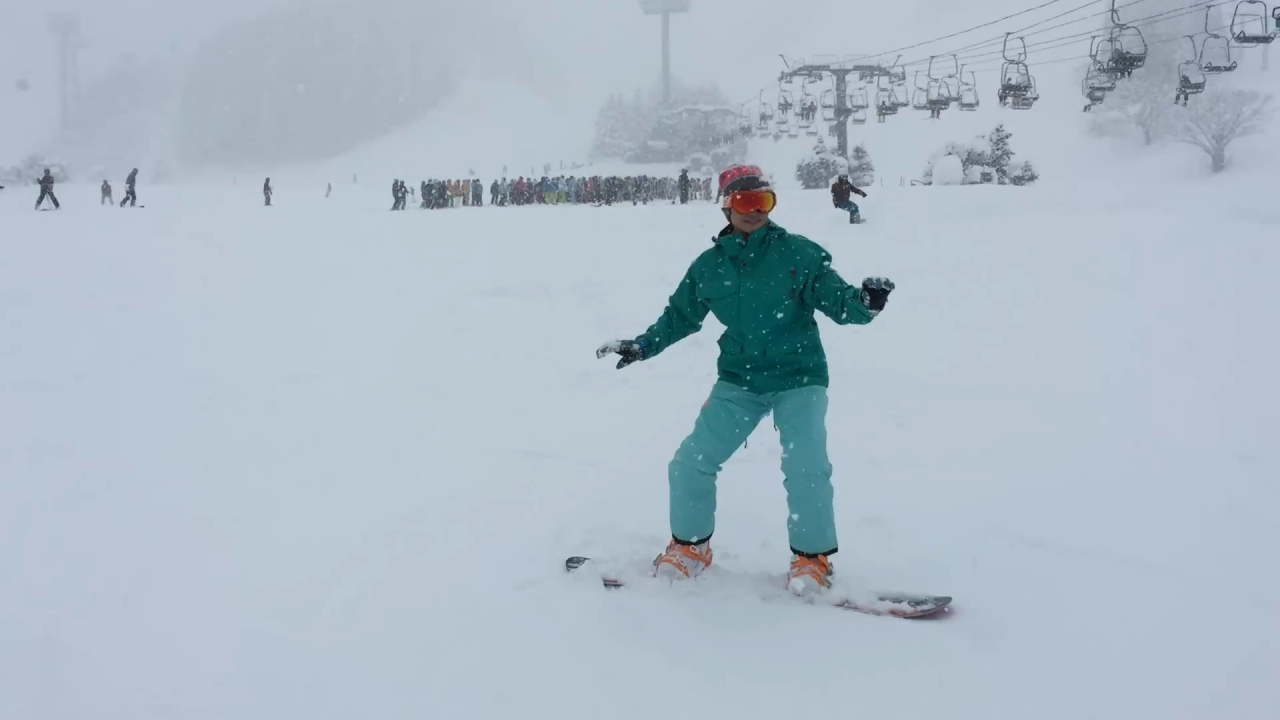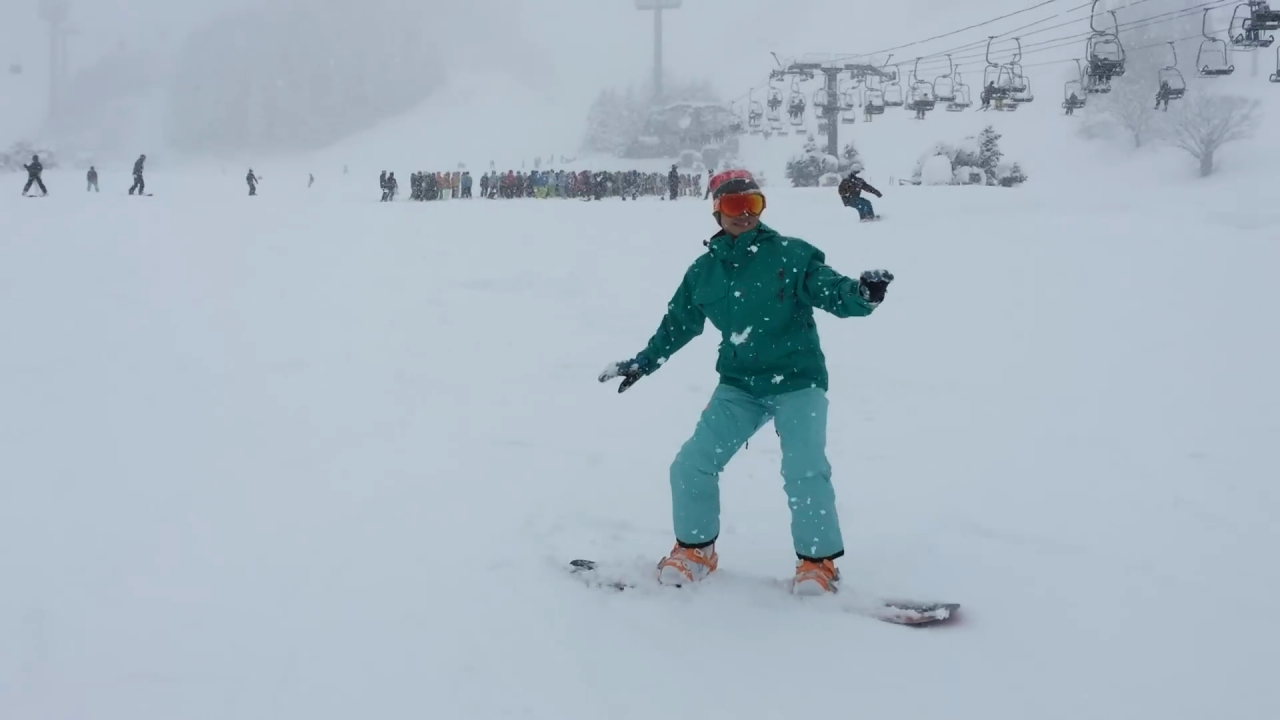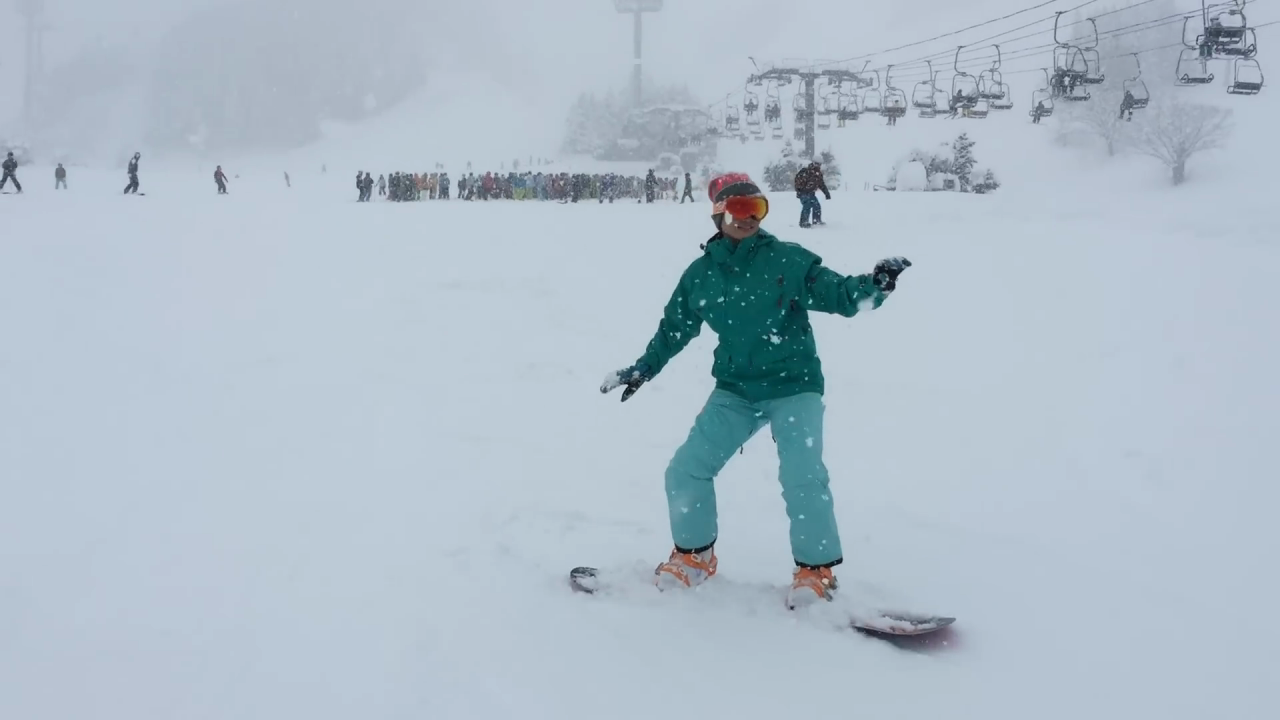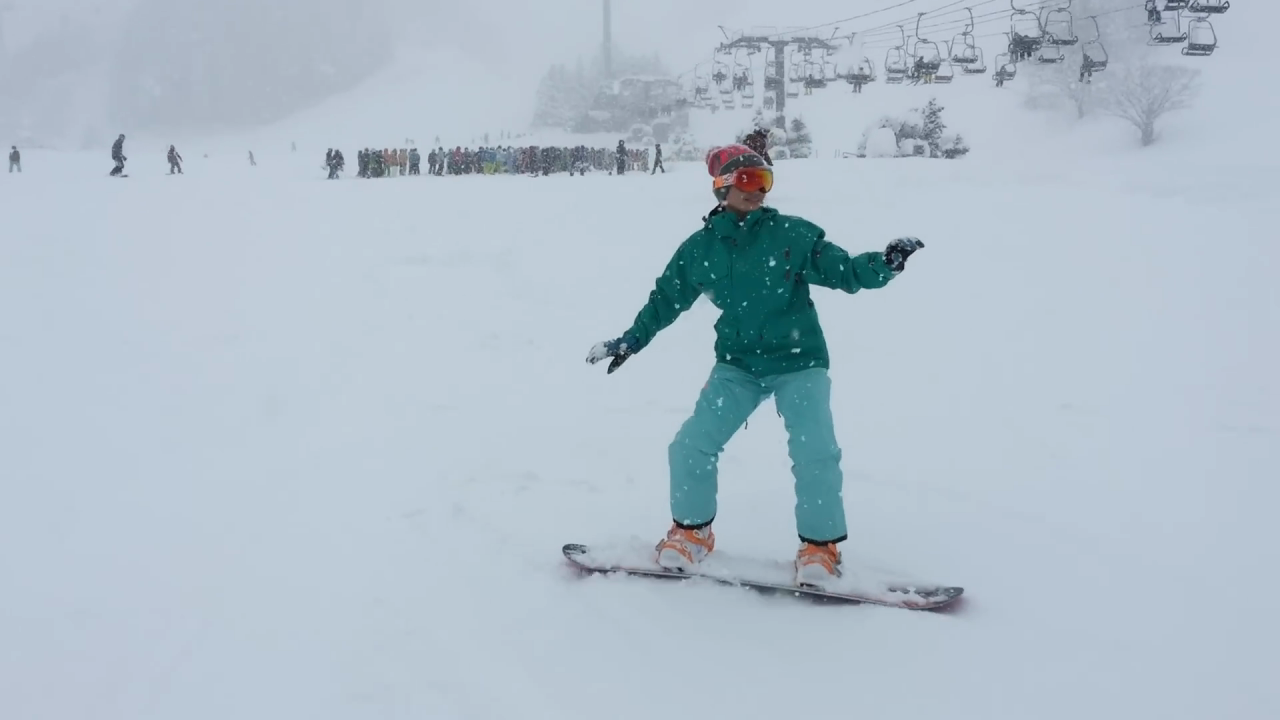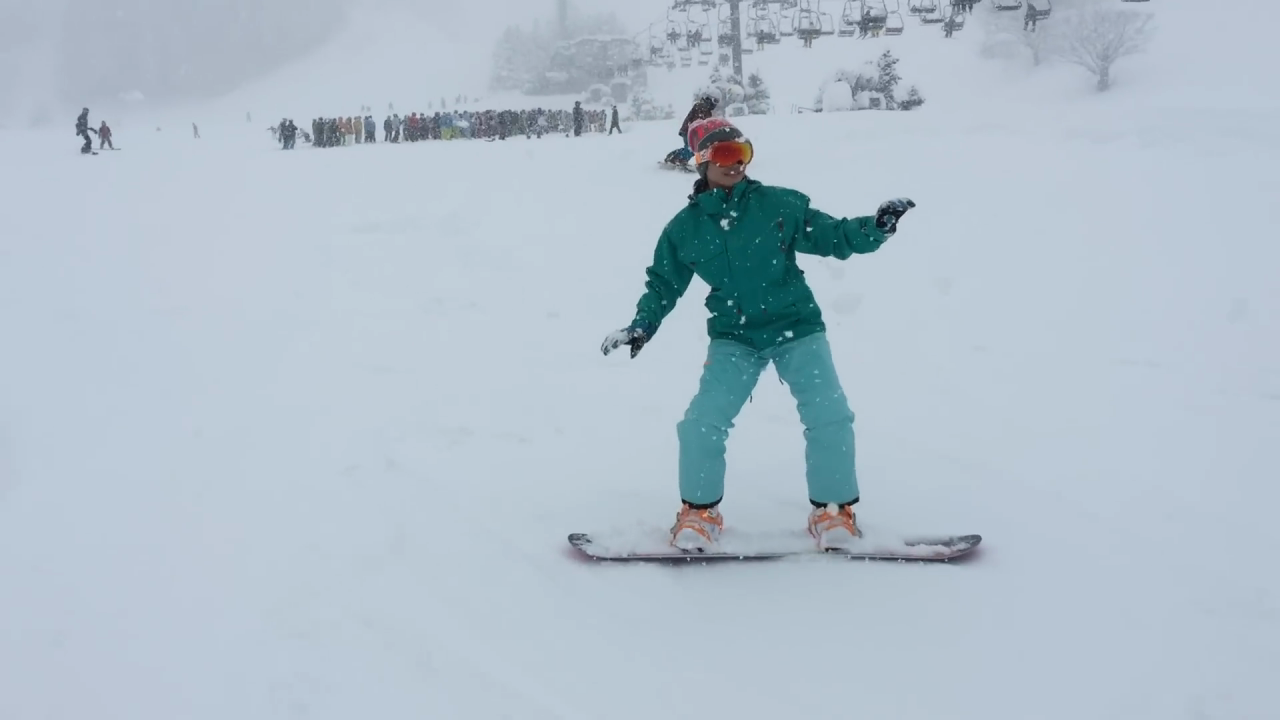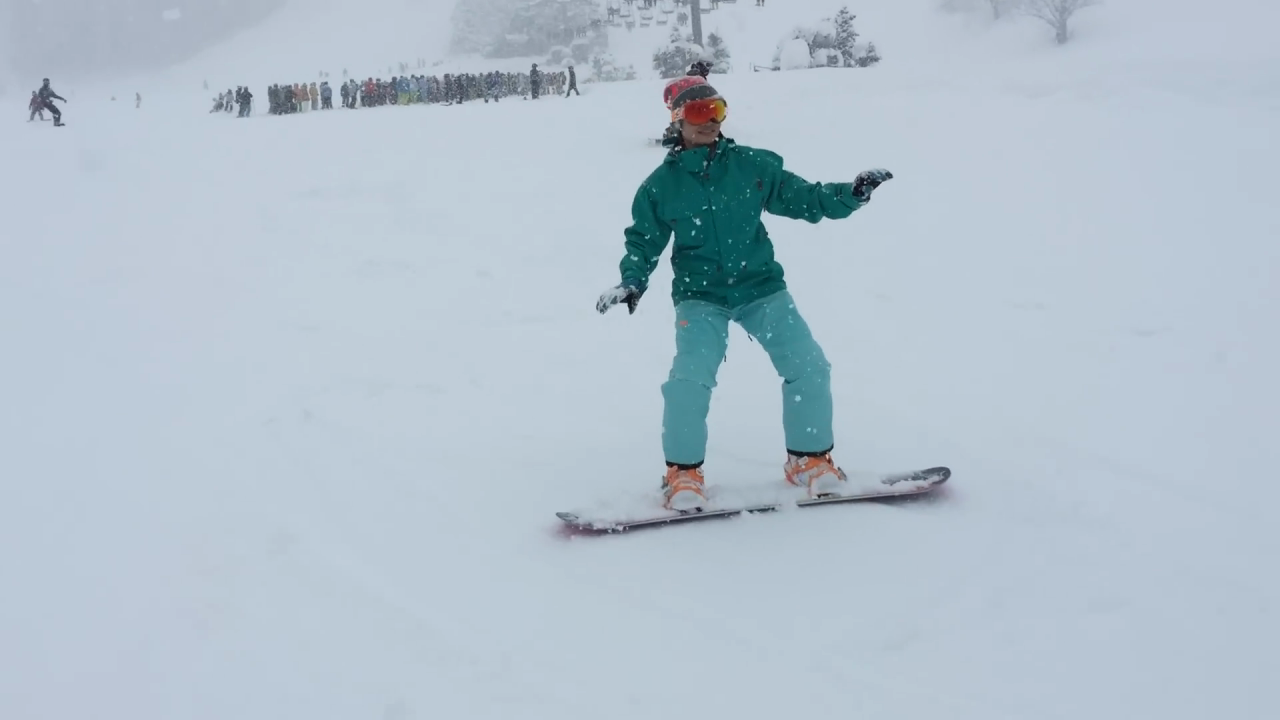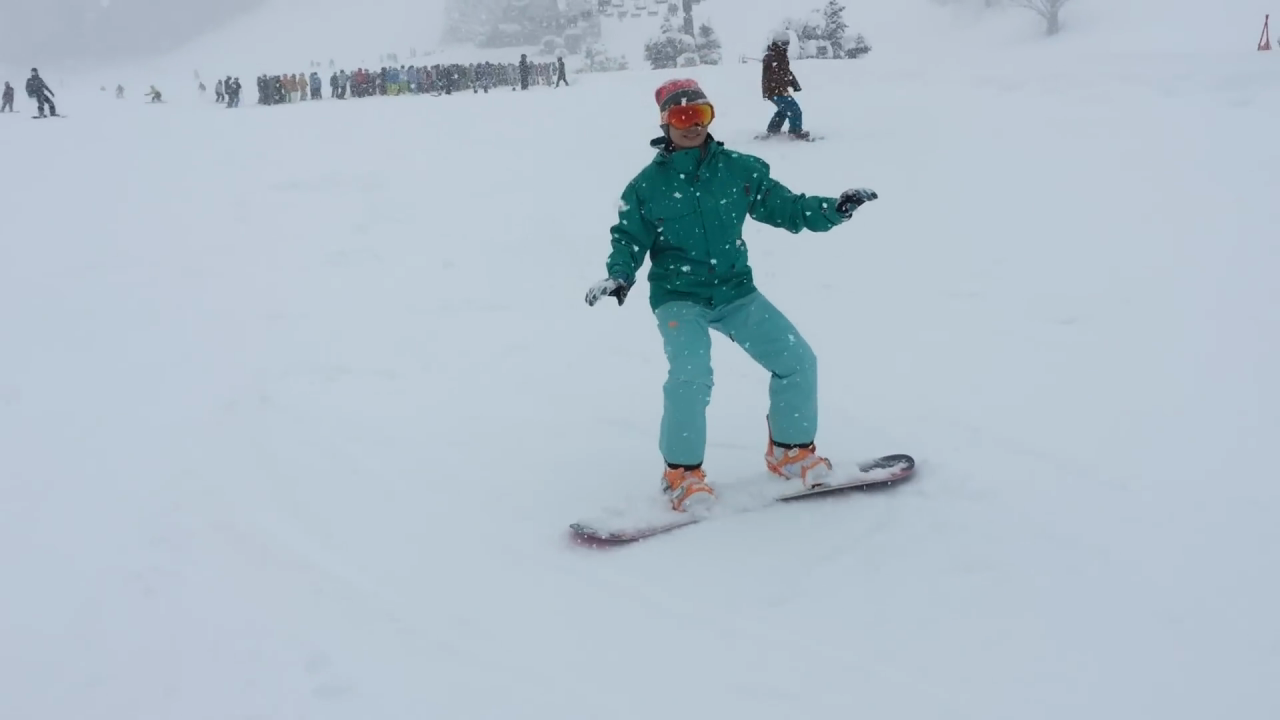
dt=0.5s
person 1, frame 1
left shoulder: (799, 254)
right shoulder: (709, 265)
left elbow: (835, 299)
right elbow: (681, 314)
left wrist: (865, 301)
right wrist: (644, 344)
left hip: (798, 378)
right hip: (739, 380)
left knee: (807, 468)
right knee: (690, 463)
left ankle: (812, 558)
right ankle: (690, 546)
person 1, frame 2
left shoulder: (792, 255)
right shoulder: (704, 270)
left elbow: (834, 293)
right elbow: (680, 322)
left wrist: (864, 293)
right wrist: (644, 361)
left hip: (798, 382)
right hip: (739, 385)
left knee: (804, 470)
right knee: (691, 466)
left ankle: (817, 562)
right ankle: (695, 549)
person 1, frame 3
left shoulder: (789, 260)
right shoulder: (700, 274)
left elbow: (839, 294)
right elbow: (675, 326)
left wrist: (876, 284)
right wrist: (643, 367)
left hip: (794, 386)
right hip: (735, 390)
left knee: (803, 477)
right knee: (686, 470)
left ankle: (816, 570)
right ankle: (693, 556)
person 1, frame 4
left shoulder: (794, 234)
right shoulder: (698, 249)
left elbow: (843, 270)
right elbow: (667, 299)
left wrist: (884, 264)
right wrist: (631, 340)
left hip: (798, 360)
right hip: (737, 364)
left knee: (815, 452)
right knee: (691, 445)
left ankle: (819, 546)
right ankle: (691, 531)
person 1, frame 5
left shoulder: (780, 204)
right shoulder: (684, 228)
left elbow: (832, 237)
right elbow: (663, 284)
left wrist: (876, 226)
right wrist: (643, 326)
left hip: (796, 328)
right hip: (734, 337)
left knee: (830, 414)
right knee: (703, 422)
left ankle: (832, 509)
right ankle: (699, 511)
person 1, frame 6
left shoulder: (754, 164)
right shoulder: (659, 185)
left elbow: (804, 199)
right elbow: (643, 242)
left wrist: (851, 194)
right wrist: (632, 282)
left hip: (761, 286)
right hip: (700, 296)
left knee: (808, 365)
right knee: (689, 380)
left ankle: (809, 459)
right ankle: (683, 472)
person 1, frame 7
left shoulder: (740, 169)
right shoulder: (647, 185)
left elbow: (786, 207)
right elbow: (629, 238)
left wrist: (835, 209)
right wrist: (619, 276)
left hip: (736, 292)
right hip: (678, 298)
left knee: (797, 359)
right knee: (691, 377)
left ankle: (791, 451)
right ankle: (682, 474)
